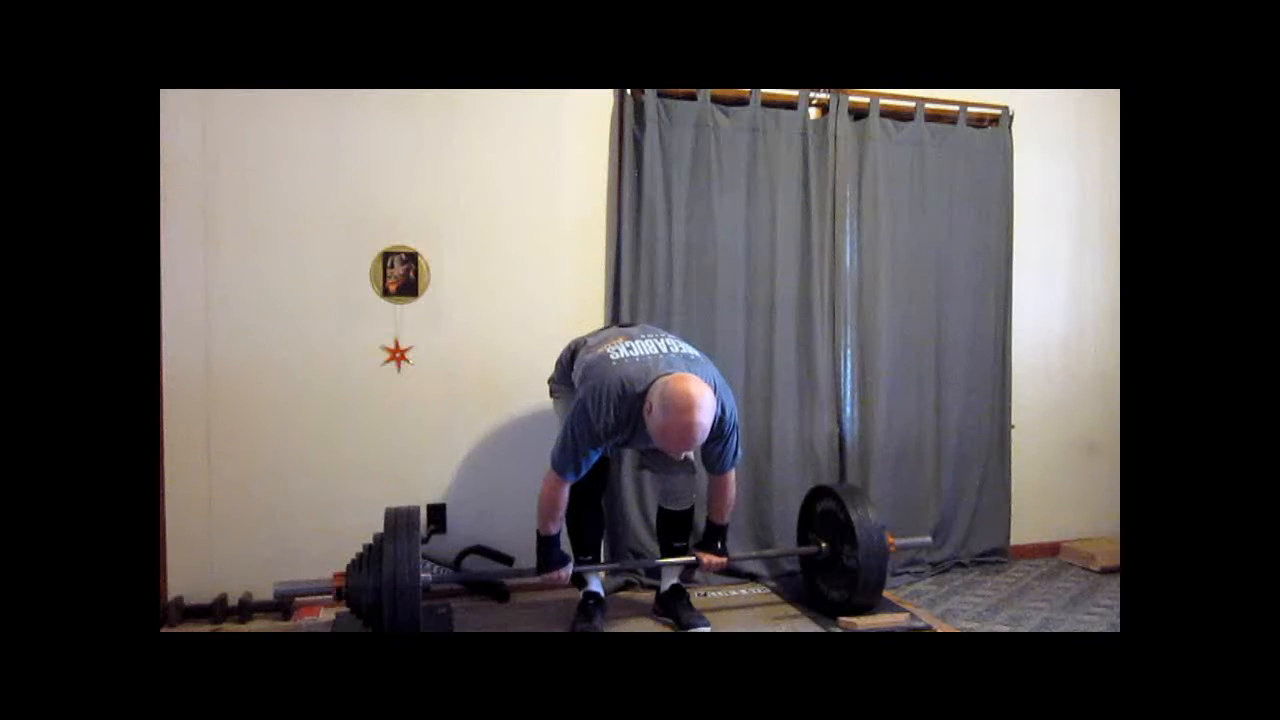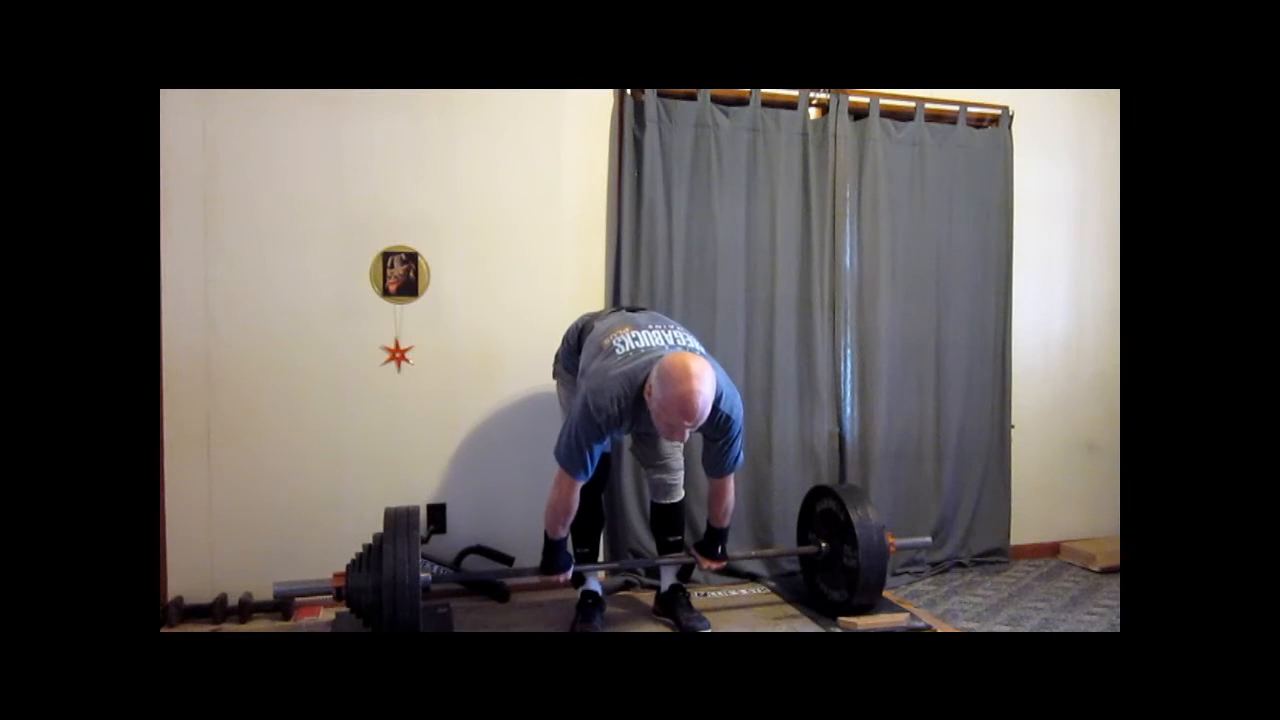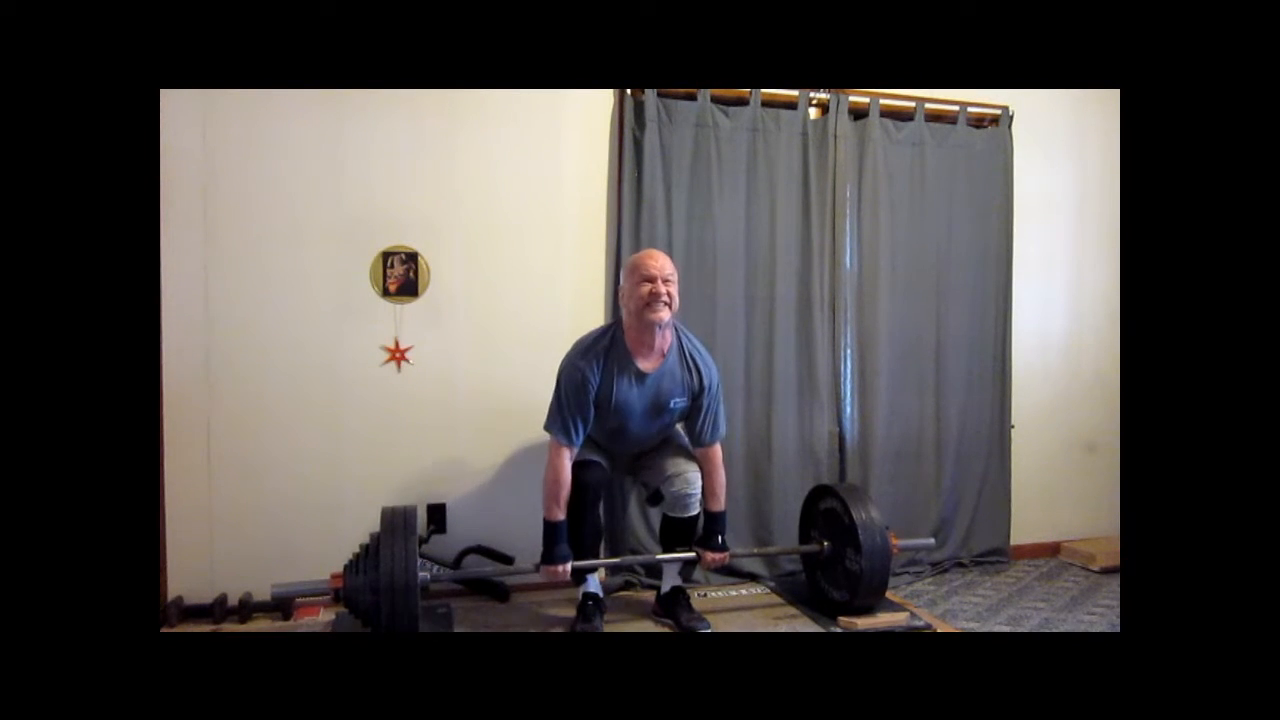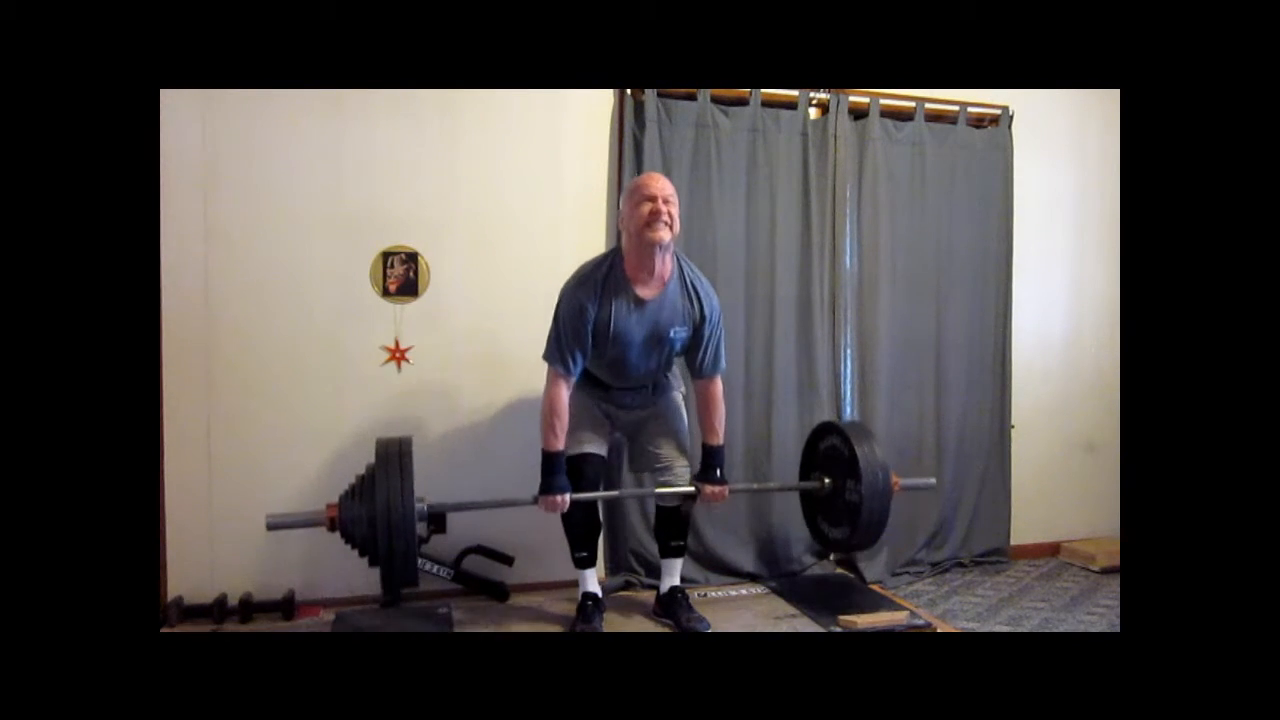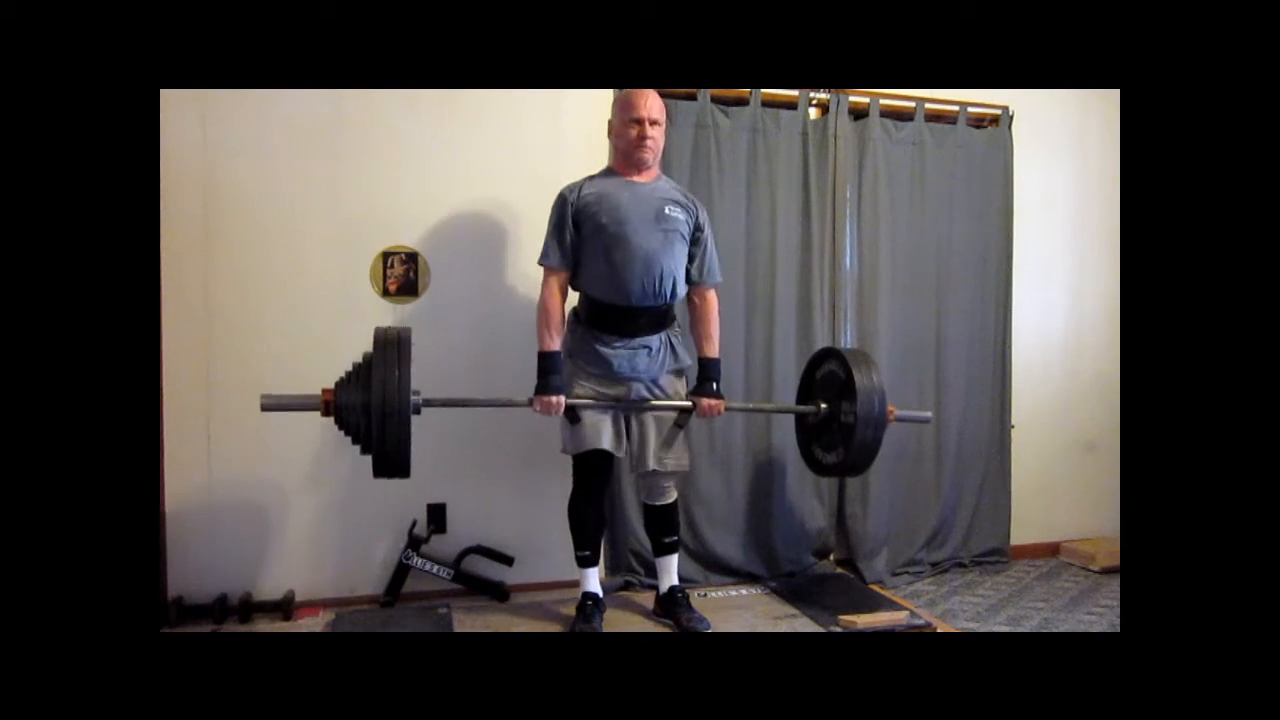
dt=1s
person 1, frame 1
left shoulder: (718, 402)
right shoulder: (598, 404)
left elbow: (722, 476)
right elbow: (557, 482)
left wrist: (714, 540)
right wrist: (549, 552)
right hip: (576, 378)
left knee: (680, 478)
right knee: (586, 481)
left ankle: (671, 590)
right ankle: (591, 592)
person 1, frame 2
left shoulder: (724, 402)
right shoulder: (603, 398)
left elbow: (722, 480)
right elbow: (568, 483)
left wrist: (714, 543)
right wrist: (555, 554)
right hip: (580, 355)
left knee: (669, 473)
right knee: (589, 478)
left ankle: (670, 589)
right ankle: (590, 591)
person 1, frame 3
left shoulder: (697, 362)
right shoulder: (588, 359)
left elbow: (709, 451)
right elbow: (561, 452)
left wrist: (715, 531)
right wrist: (554, 542)
left hip: (656, 443)
right hip: (594, 444)
left knee: (688, 482)
right knee: (584, 483)
left ankle: (671, 593)
right ankle: (590, 596)
person 1, frame 4
left shoulder: (698, 293)
right shoulder: (586, 288)
left elbow: (709, 382)
right elbow: (560, 383)
left wrist: (713, 465)
right wrist: (552, 474)
left hip: (655, 390)
right hip: (592, 391)
left knee: (677, 479)
right knee: (583, 481)
left ankle: (670, 592)
right ankle: (590, 596)
person 1, frame 5
left shoulder: (686, 205)
right shoulder: (578, 197)
left elbow: (704, 294)
right elbow: (553, 286)
left wrist: (710, 374)
right wrist: (548, 370)
left hip: (662, 354)
right hip: (592, 352)
left knee: (661, 479)
right knee: (591, 476)
left ankle: (669, 591)
right ankle: (591, 594)
